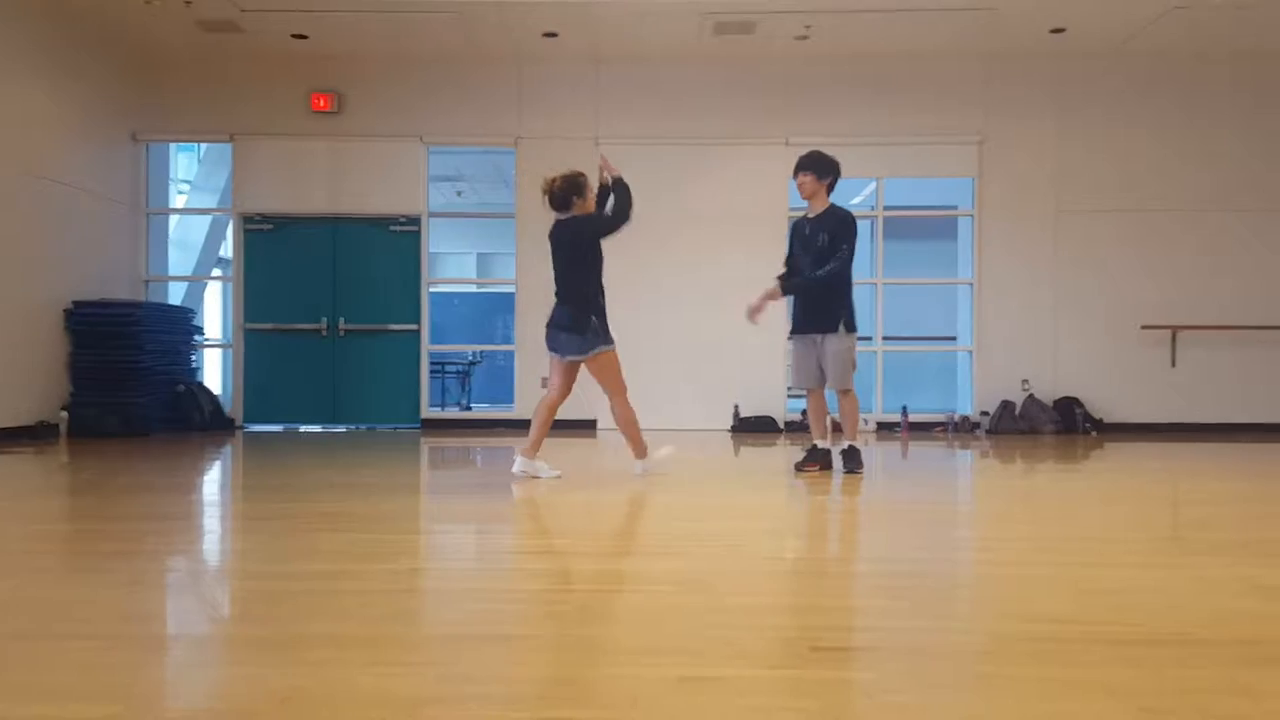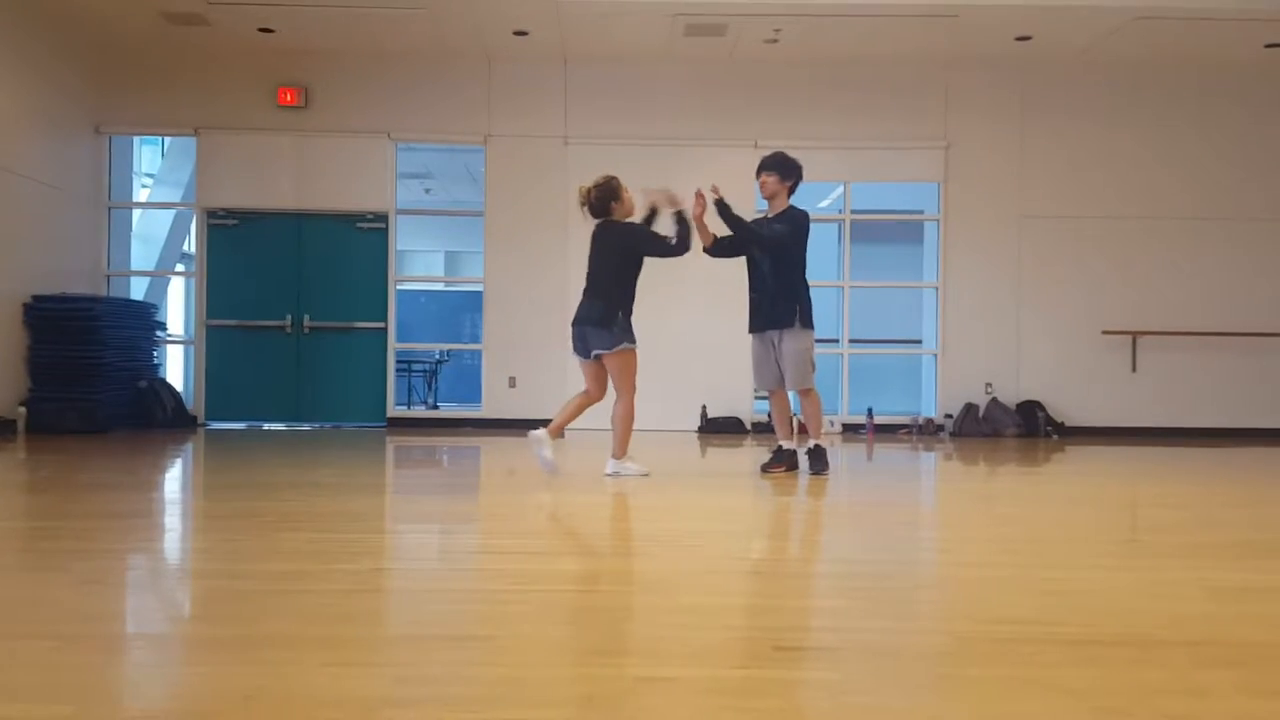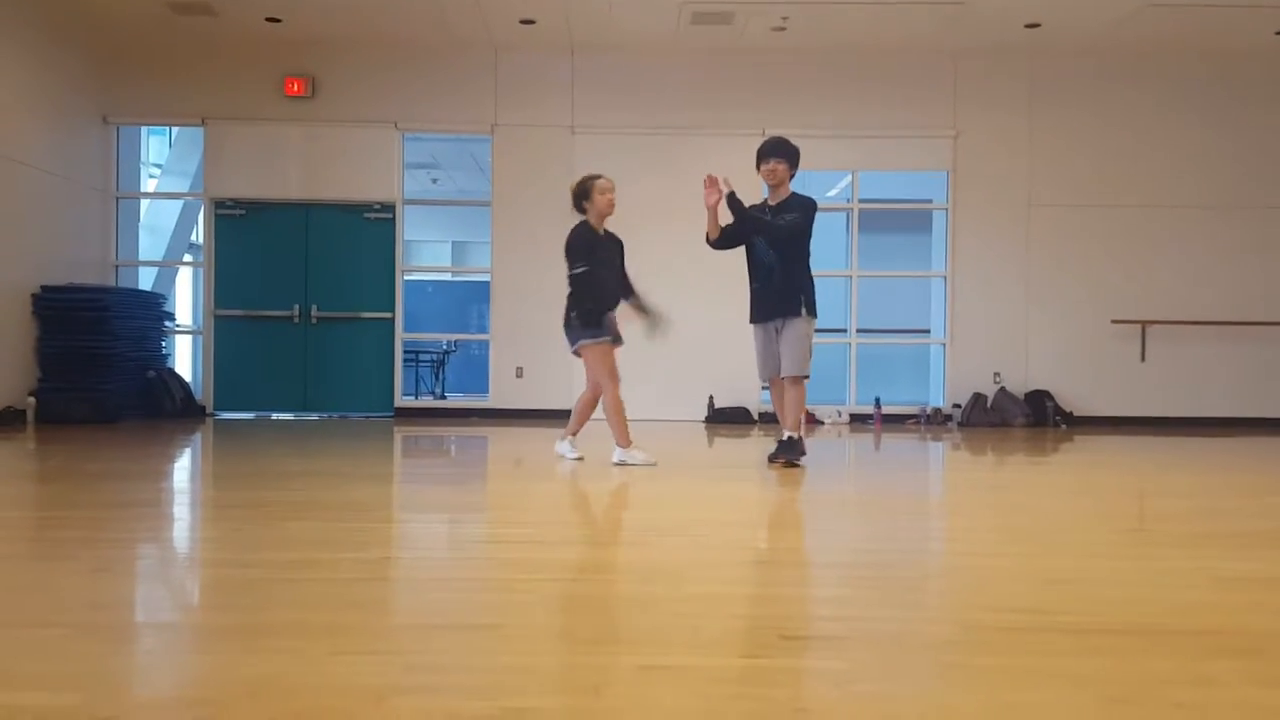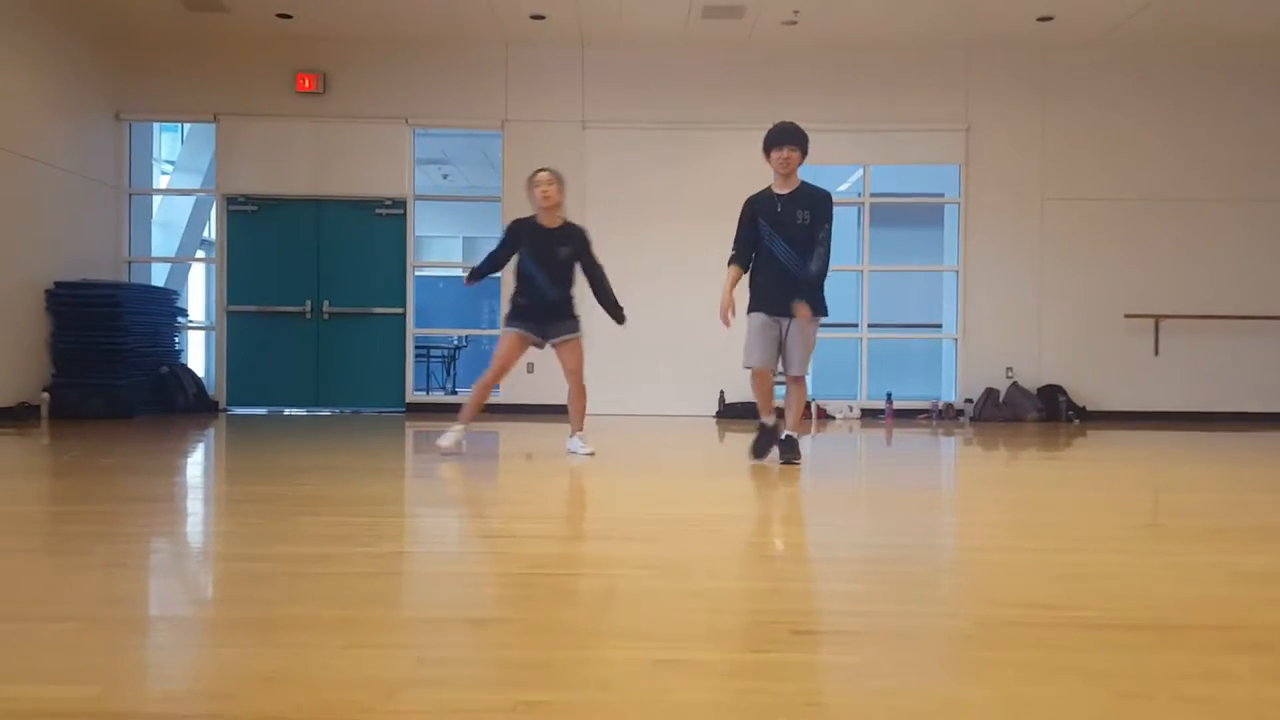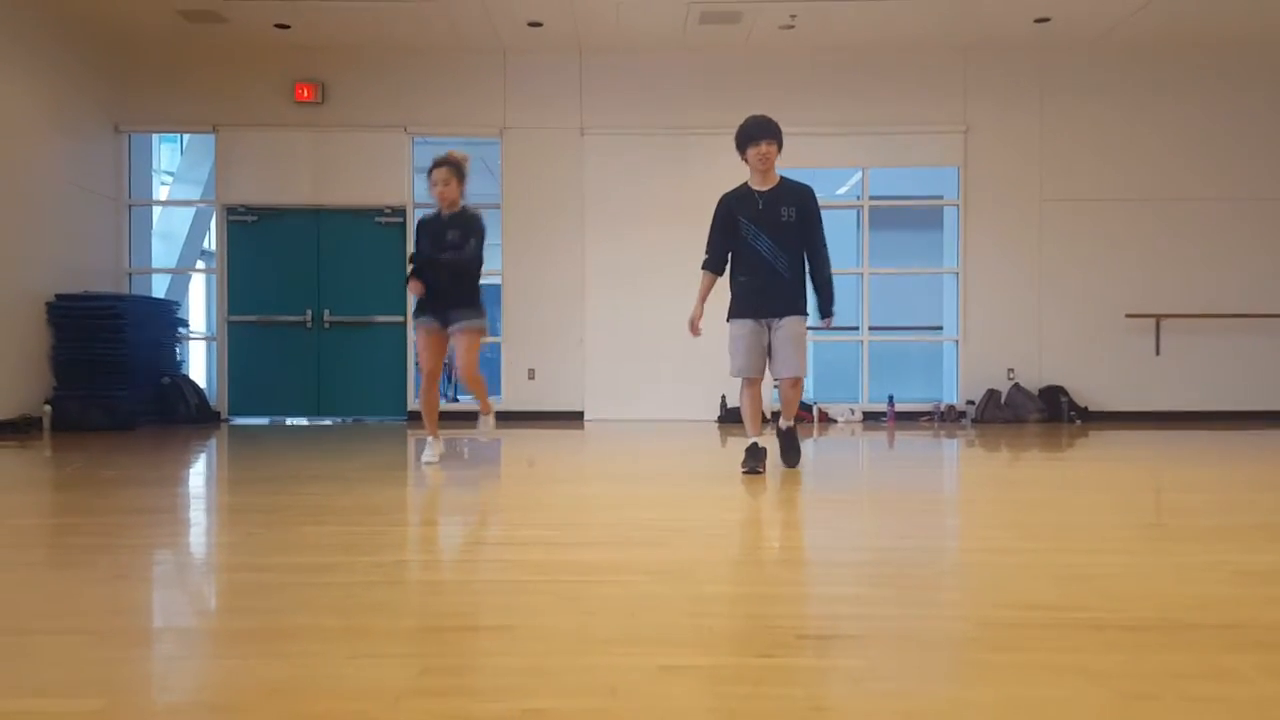
dt=0.5s
person 1, frame 1
left shoulder: (843, 220)
right shoulder: (798, 227)
left elbow: (837, 270)
left wrist: (788, 287)
right wrist: (765, 298)
left hip: (835, 318)
right hip: (803, 319)
left knee: (843, 386)
right knee: (811, 387)
left ankle: (851, 448)
right ankle: (820, 449)
person 1, frame 2
left shoulder: (797, 219)
right shoulder: (755, 227)
left elbow: (766, 241)
right elbow: (717, 248)
left wrist: (723, 209)
right wrist: (699, 220)
left hip: (793, 315)
right hip: (762, 316)
left knee: (803, 385)
right knee: (773, 387)
left ankle: (816, 448)
right ankle: (785, 450)
person 1, frame 3
left shoulder: (804, 206)
right shoulder: (752, 214)
left elbow: (778, 233)
right elbow: (718, 241)
left wrist: (736, 206)
right wrist: (712, 211)
left hip: (796, 305)
right hip: (763, 307)
left knee: (792, 375)
right knee: (773, 378)
left ankle: (789, 438)
right ankle: (792, 438)
person 1, frame 4
left shoulder: (819, 199)
right shoulder: (755, 204)
left elbow: (821, 253)
right elbow: (742, 253)
left wrist: (807, 297)
right wrist: (728, 290)
left hip: (803, 303)
right hip: (762, 303)
left knee: (795, 373)
right knee: (758, 368)
left ankle: (789, 437)
right ankle: (768, 423)
person 1, frame 5
left shoulder: (801, 196)
right shoulder: (731, 202)
left elbow: (817, 252)
right elbow: (715, 256)
left wrist: (826, 301)
right wrist: (700, 303)
left hip: (789, 305)
right hip: (745, 306)
left knee: (791, 377)
right knee: (750, 377)
left ankle: (787, 427)
right ankle: (755, 446)
person 2, frame 1
left shoulder: (561, 230)
right shoulder: (579, 230)
left elbow: (598, 220)
right elbow: (622, 215)
left wrist: (605, 184)
right wrist: (616, 179)
left hip: (562, 322)
right hip: (586, 324)
left knee: (556, 393)
right knee: (617, 393)
left ankle: (527, 458)
right ankle: (641, 456)
person 2, frame 2
left shoulder: (606, 232)
right shoulder: (628, 233)
right elbow: (679, 246)
left wrist: (654, 209)
right wrist: (679, 212)
left hip: (586, 320)
right hip: (610, 321)
left knee: (593, 391)
right knee: (626, 392)
left ankle: (547, 434)
right ankle: (618, 460)
person 2, frame 3
left shoulder: (611, 241)
right shoulder: (580, 236)
left elbow: (621, 281)
right elbow: (585, 282)
left wrist: (645, 308)
right wrist: (614, 311)
left hip: (601, 322)
right hip: (584, 321)
left knee: (597, 387)
right knee: (609, 383)
left ankle: (566, 440)
right ankle: (624, 449)
person 2, frame 4
left shoulder: (576, 235)
right shoulder: (520, 229)
left elbow: (595, 274)
right elbow: (498, 258)
left wrist: (615, 311)
right wrist: (474, 275)
left hip: (560, 316)
right hip: (524, 313)
left knee: (576, 377)
right knee: (494, 373)
left ankle: (576, 436)
right ankle: (459, 428)
person 2, frame 5
left shoulder: (471, 220)
right shoulder: (425, 224)
left elbow: (469, 262)
left wrist: (428, 260)
right wrist: (413, 280)
left hip: (465, 306)
right hip: (431, 307)
left knee: (466, 370)
right knee: (428, 373)
left ankle: (486, 408)
right ankle: (433, 439)
